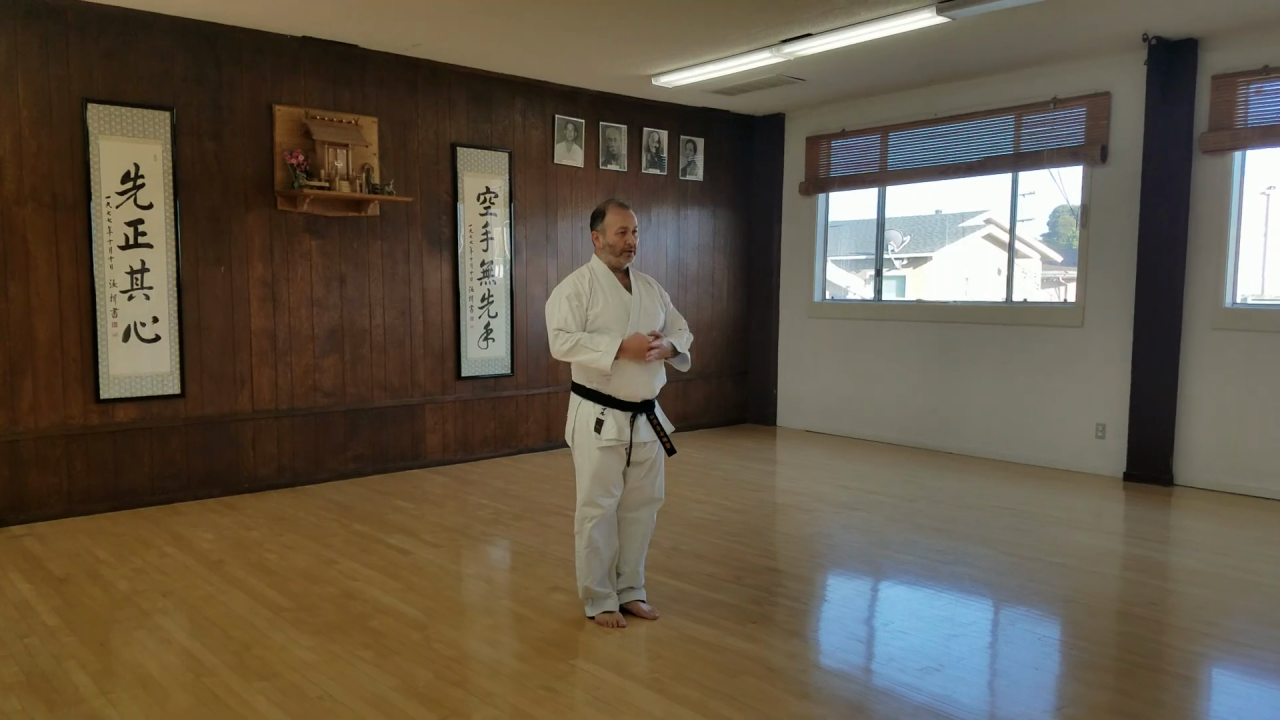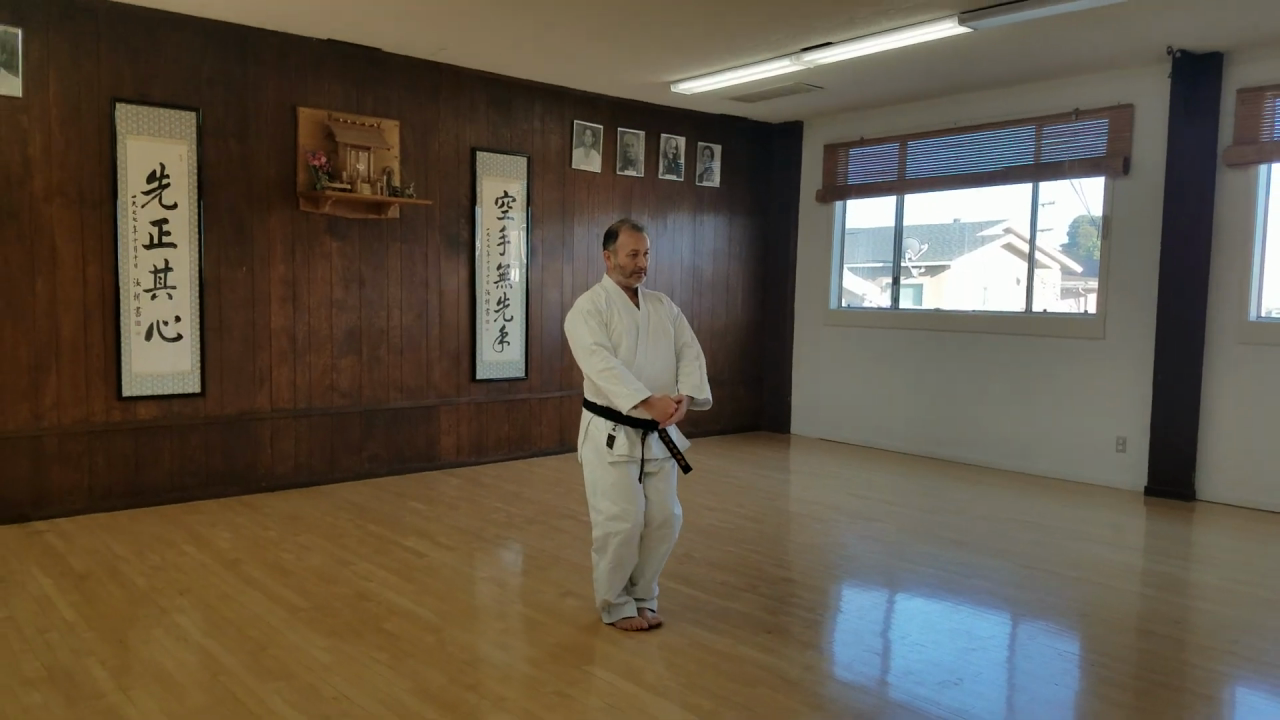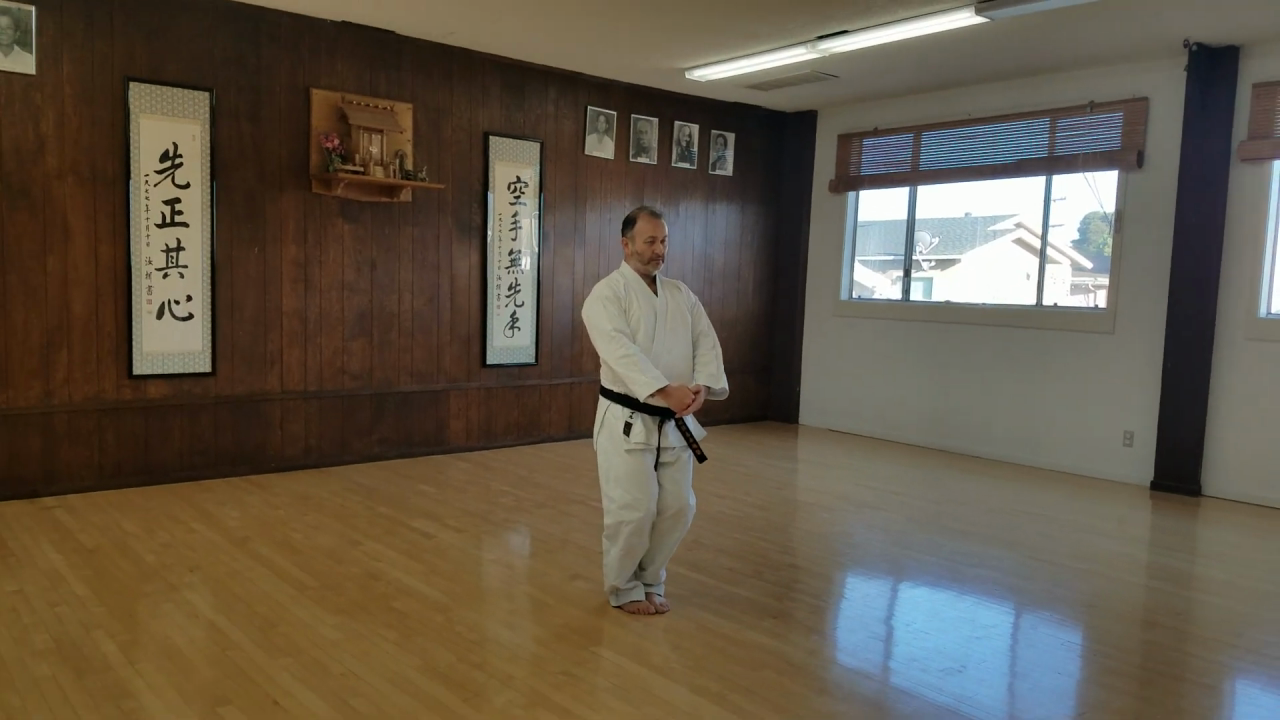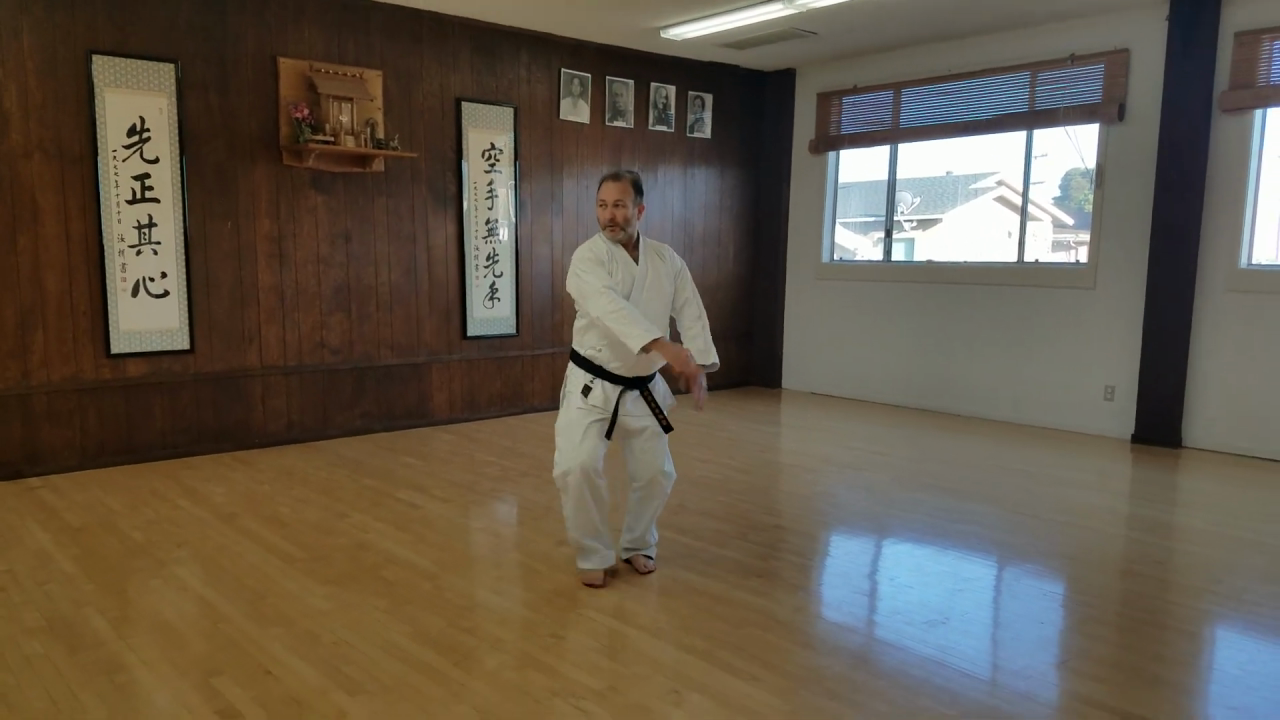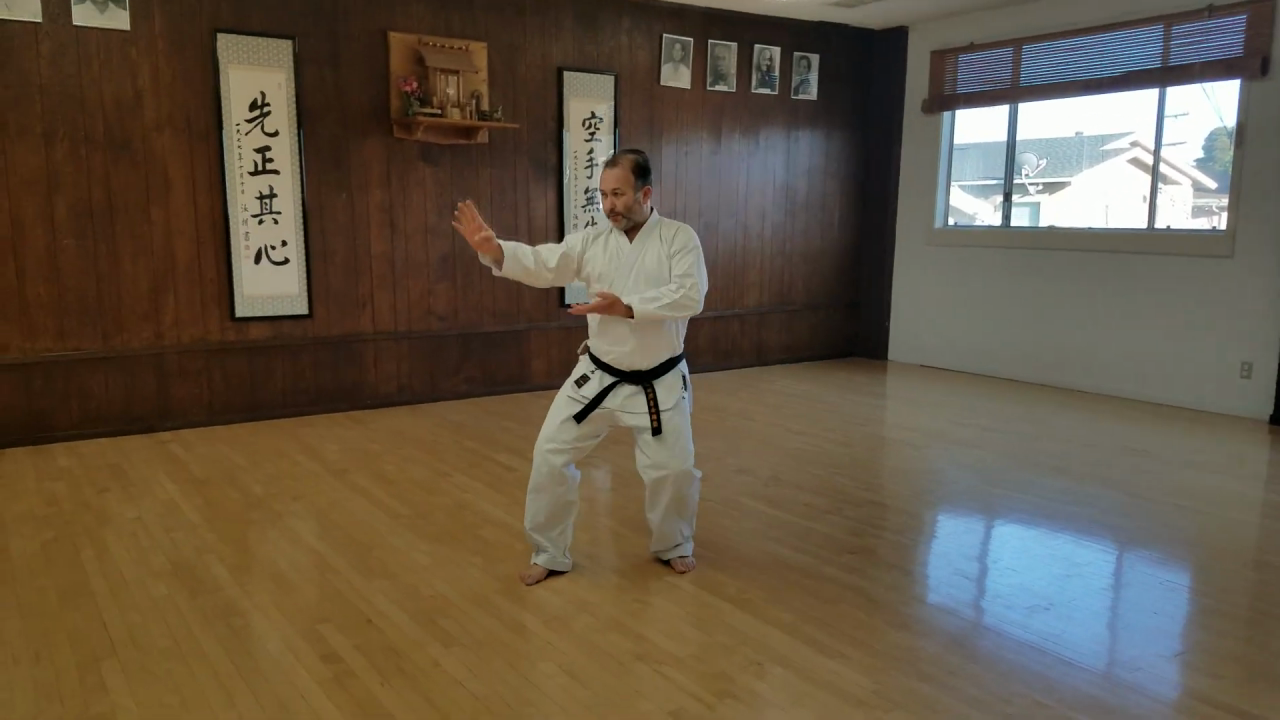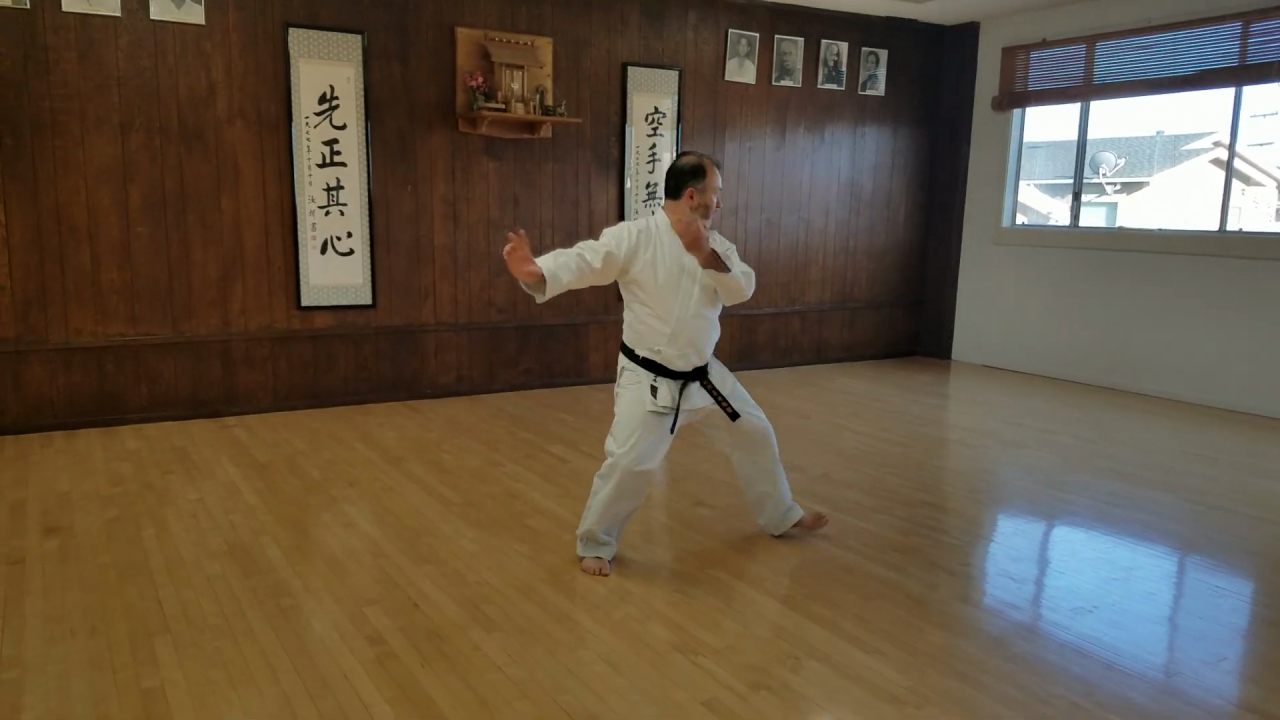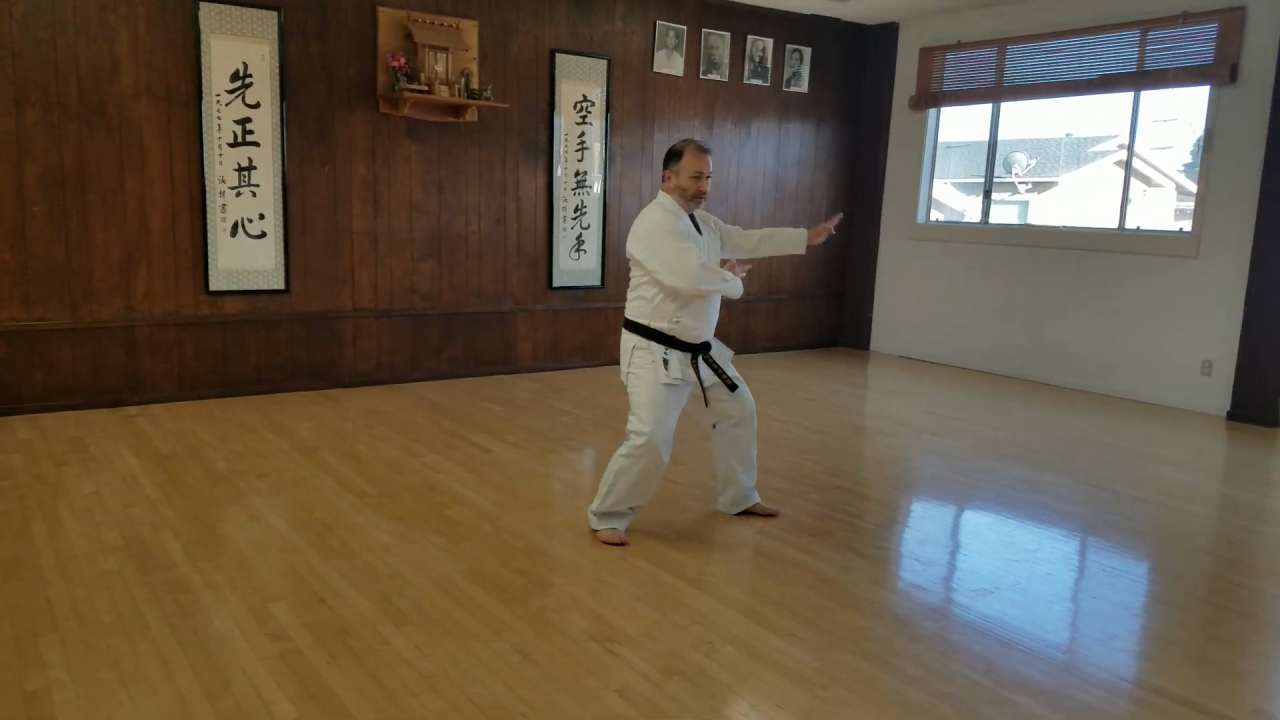
dt=0.7s
person 1, frame 1
left shoulder: (650, 287)
right shoulder: (576, 287)
left elbow: (681, 330)
right elbow: (562, 340)
left wrist: (668, 347)
right wrist: (621, 347)
left hip: (645, 417)
right hip: (599, 417)
left knee: (641, 506)
right knee: (598, 509)
left ankle: (630, 590)
right ankle: (599, 599)
person 1, frame 2
left shoulder: (663, 306)
right shoulder: (589, 307)
left elbow: (690, 354)
right elbow: (600, 363)
left wrist: (685, 396)
right wrist: (649, 400)
left hip: (659, 434)
right hip: (611, 433)
left knee: (663, 520)
right knee: (620, 523)
left ankle: (642, 597)
right ankle: (616, 605)
person 1, frame 3
left shoulder: (681, 294)
right shoulder: (607, 294)
left elbow: (706, 344)
right elbow: (620, 350)
left wrist: (702, 386)
right wrist: (667, 390)
left hip: (674, 422)
right hip: (627, 421)
left knee: (676, 508)
right knee: (632, 511)
left ankle: (650, 581)
right ankle: (623, 588)
person 1, frame 4
left shoulder: (666, 258)
right shoulder: (588, 257)
left elbow: (690, 317)
right elbow: (608, 307)
left wrist: (697, 366)
right wrist: (663, 346)
left hip: (644, 388)
right hip: (591, 384)
left knee: (655, 472)
right knee: (577, 467)
left ankle: (637, 544)
right ankle: (594, 554)
person 1, frame 5
left shoulder: (679, 238)
right shoulder: (594, 241)
left elbow: (690, 297)
right elbow: (544, 264)
left wrist: (625, 308)
right wrist: (492, 248)
left hip: (658, 384)
right hip: (598, 375)
left knee: (672, 470)
right knee: (551, 455)
left ankle: (675, 545)
right ankle: (548, 553)
person 1, frame 6
left shoulder: (710, 242)
right shoulder: (632, 237)
left elbow: (740, 289)
right elbow: (581, 261)
left wrist: (709, 256)
right wrist: (534, 274)
left hip: (703, 372)
right hip: (648, 378)
left knee: (754, 435)
right knee: (632, 465)
left ankle: (782, 515)
right ankle: (595, 544)
person 1, frame 7
left shoulder: (702, 221)
right shoulder: (657, 221)
left elbow: (745, 240)
right elbow: (690, 277)
left wrist: (807, 237)
right wrist: (733, 277)
left hip: (697, 350)
right hip: (655, 352)
left knee: (738, 412)
right knee: (649, 439)
left ankle: (738, 496)
right ankle: (608, 516)
